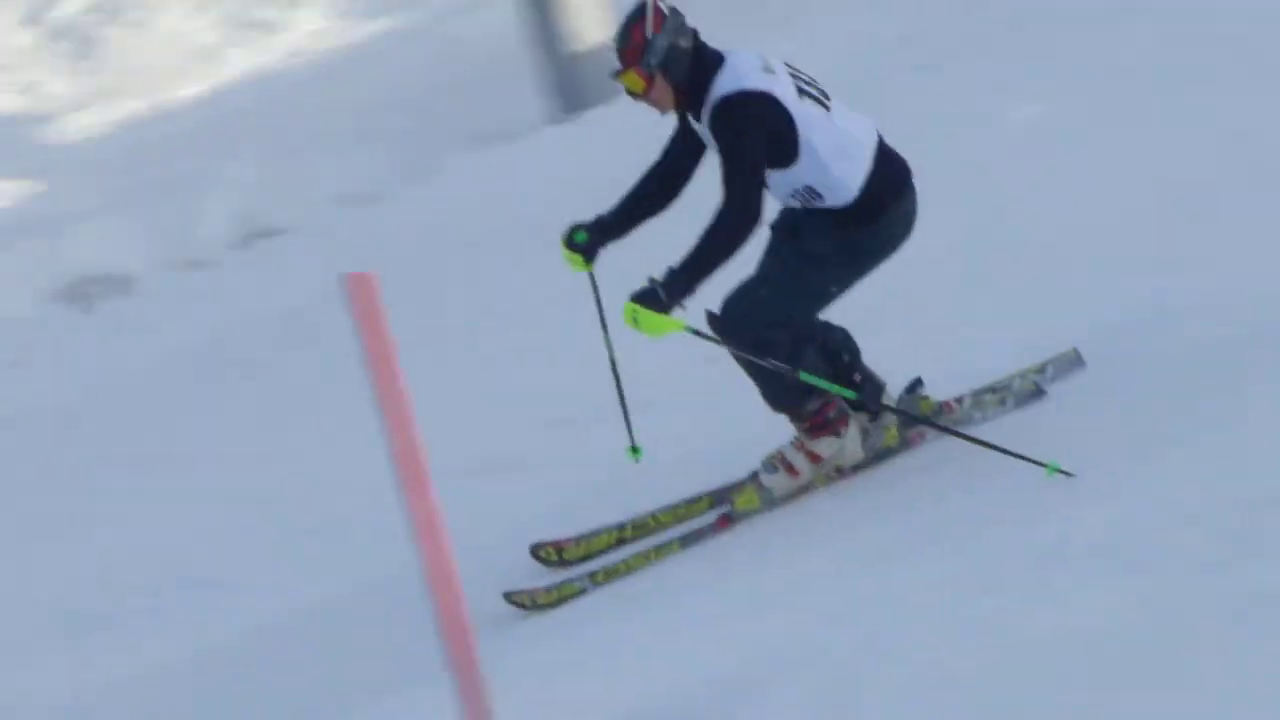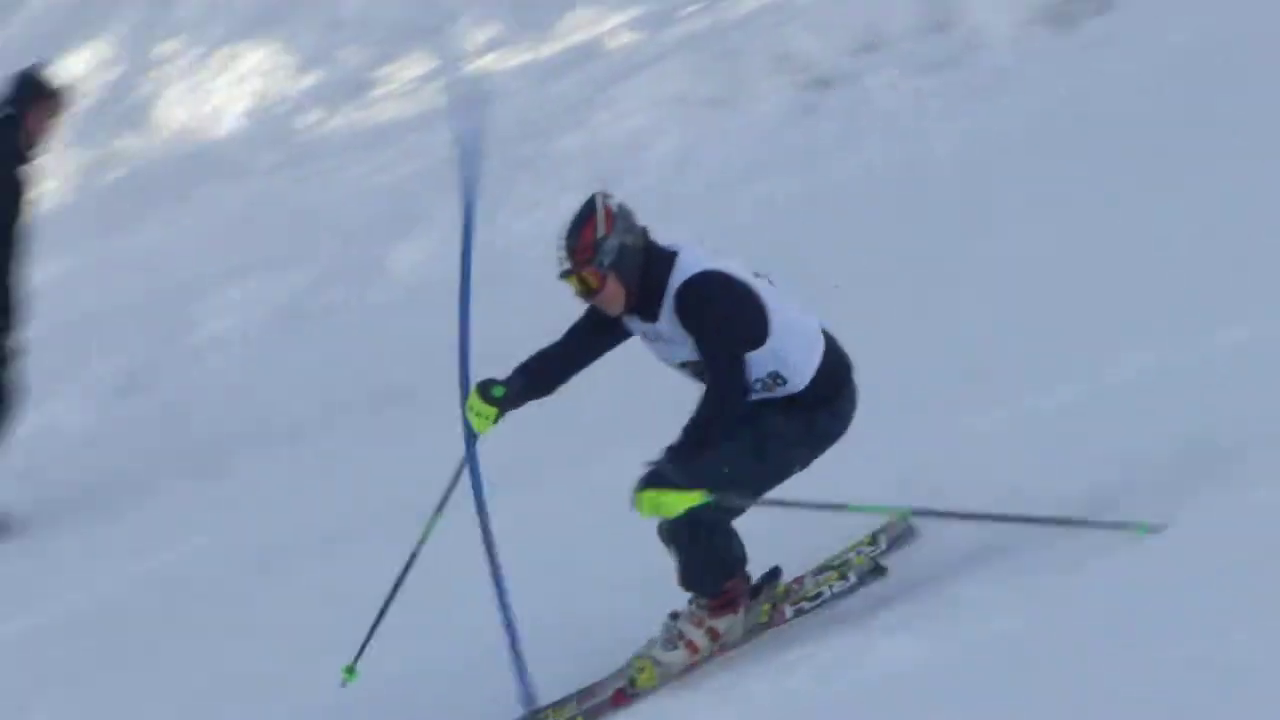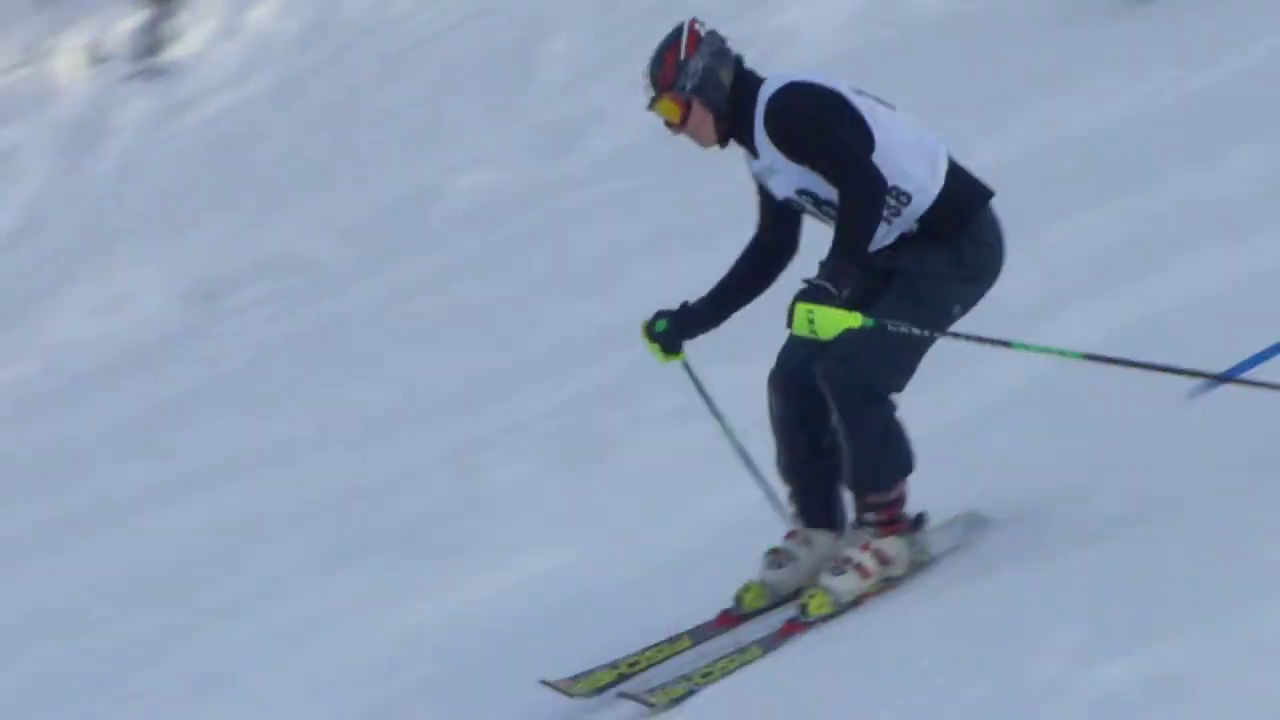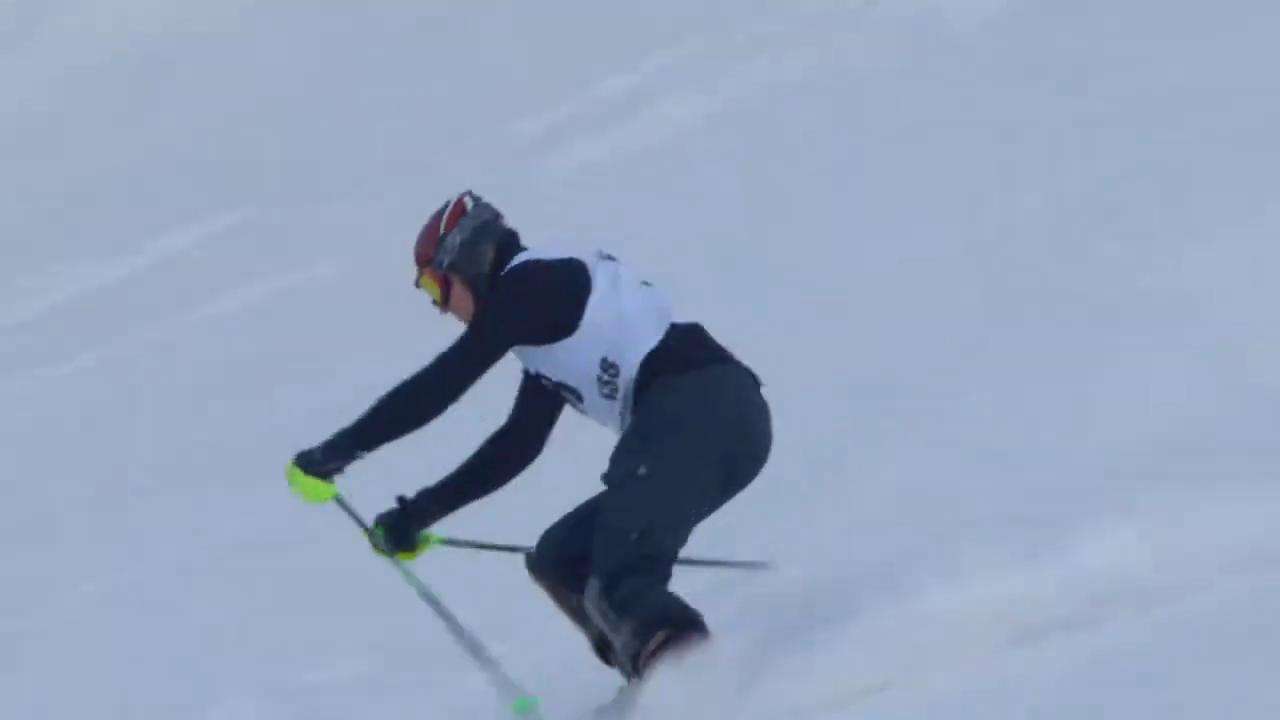
dt=0.4s
person 1, frame 1
left shoulder: (738, 107)
right shoulder: (714, 88)
left elbow: (741, 217)
right elbow: (667, 177)
left wrist: (668, 293)
right wrist: (602, 231)
left hip: (866, 218)
right hip: (825, 203)
left knee: (745, 321)
right knee: (776, 311)
left ankle: (828, 430)
right ankle: (865, 408)
person 1, frame 2
left shoulder: (703, 292)
right shoulder: (632, 295)
left elbow: (728, 390)
right elbow: (567, 354)
left wrist: (677, 470)
right wrist: (507, 391)
left hip: (812, 405)
right hip: (754, 395)
left knee: (692, 505)
right knee: (678, 496)
left ankle: (720, 609)
right ankle: (725, 589)
person 1, frame 3
left shoulder: (789, 109)
right shoulder: (765, 141)
left elbow: (863, 187)
right elbow: (771, 251)
left wrist: (833, 287)
right wrist: (689, 320)
left hip: (955, 242)
right hip: (892, 249)
left knee: (853, 371)
right knee: (797, 378)
left ankle: (884, 528)
right ankle: (817, 531)
person 1, frame 4
left shoulder: (527, 283)
right shoulder: (550, 308)
left elbow: (446, 379)
right elbow: (518, 446)
left wrist: (335, 451)
right wrist: (419, 512)
left hip: (693, 407)
left knee: (622, 586)
right knee: (560, 563)
